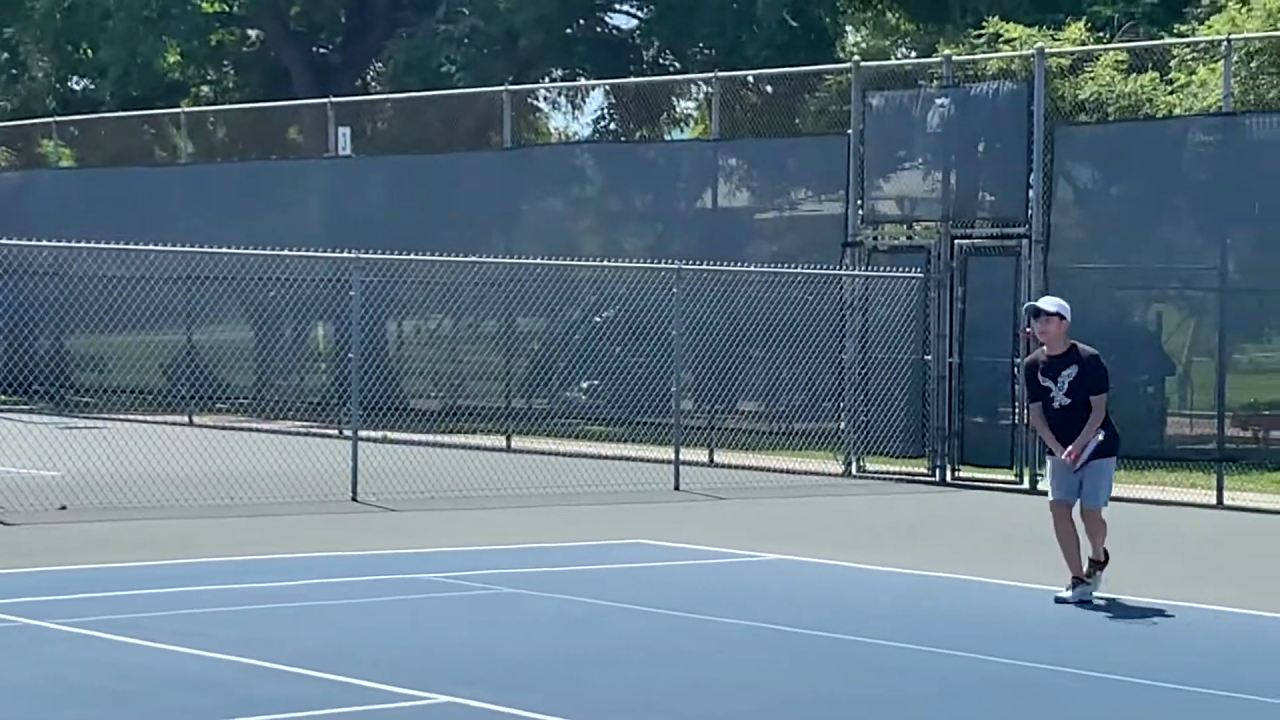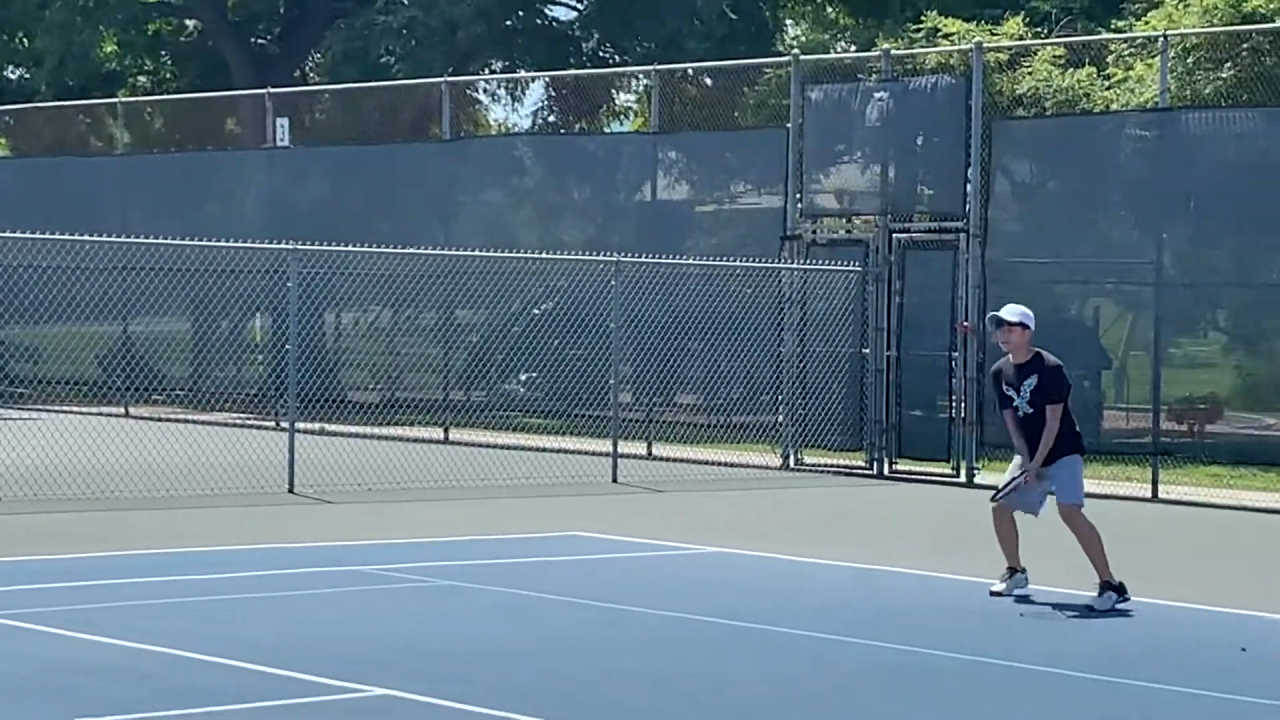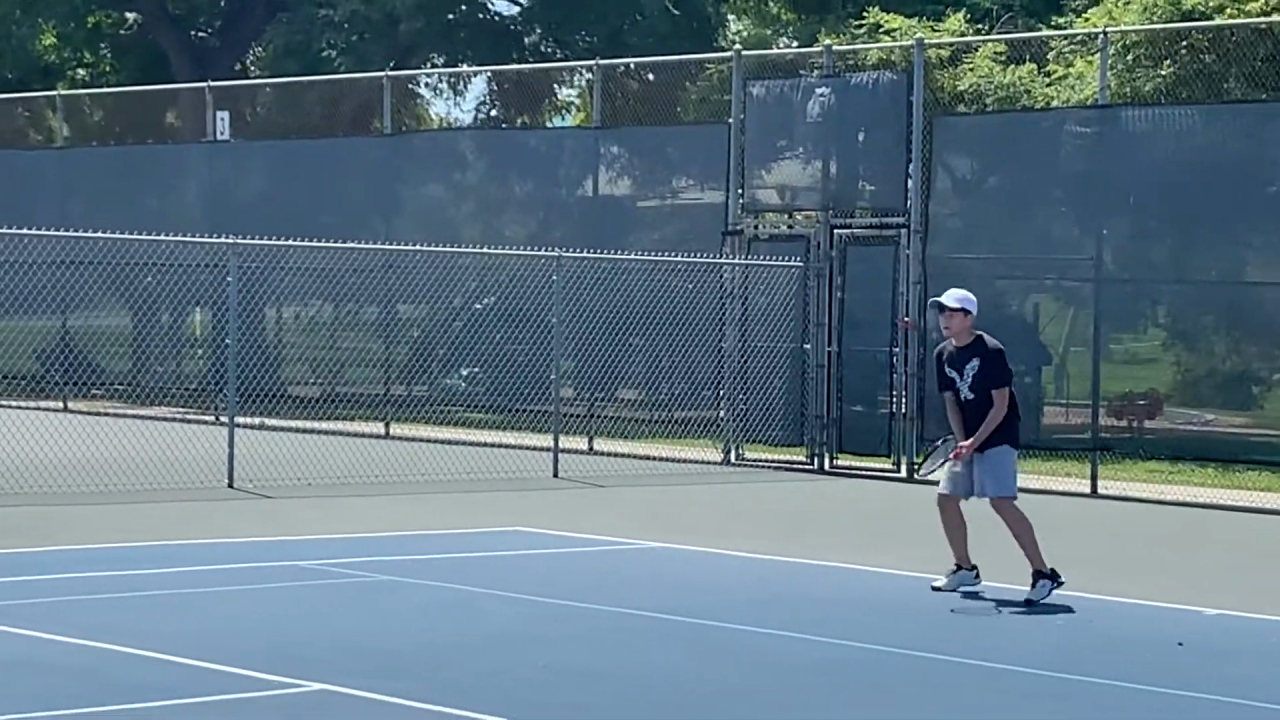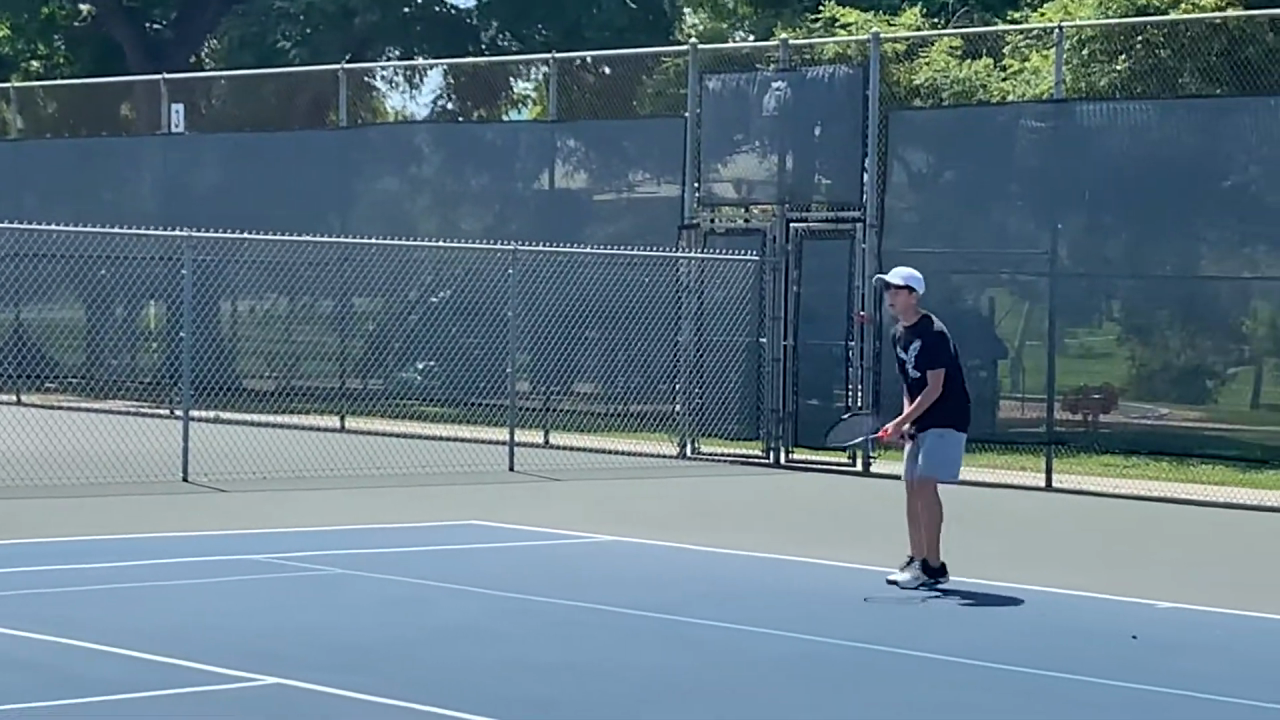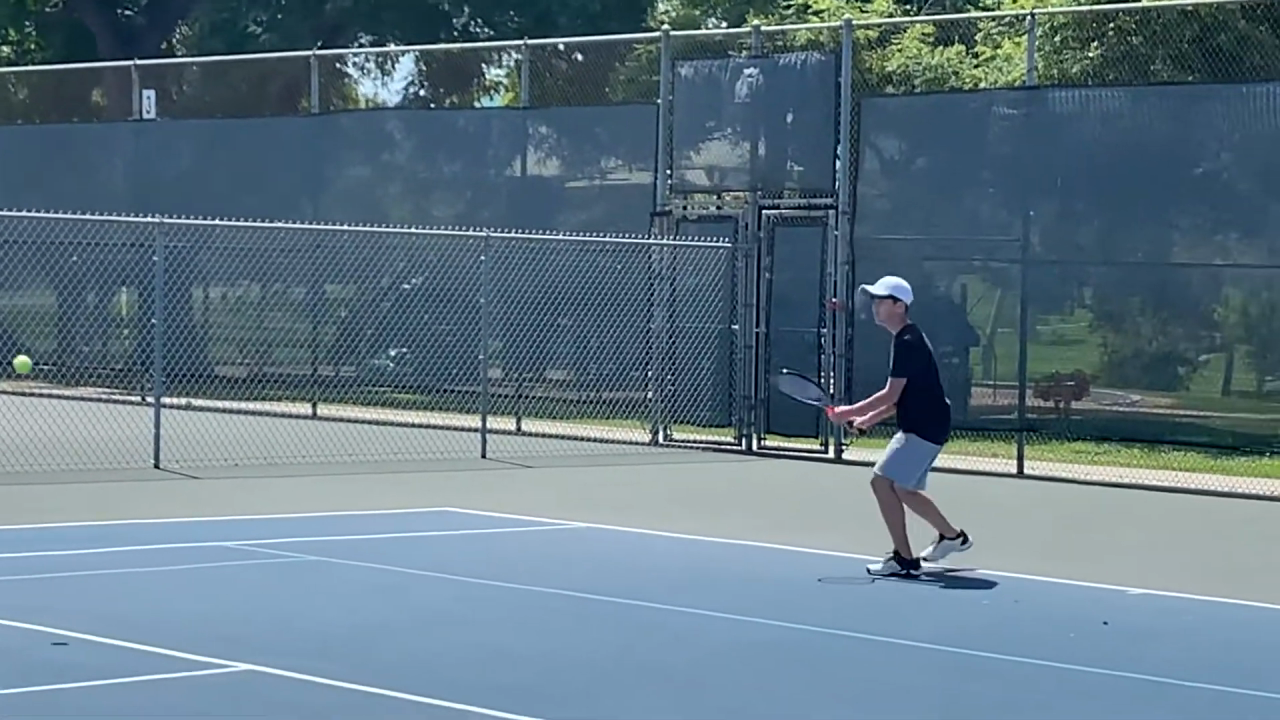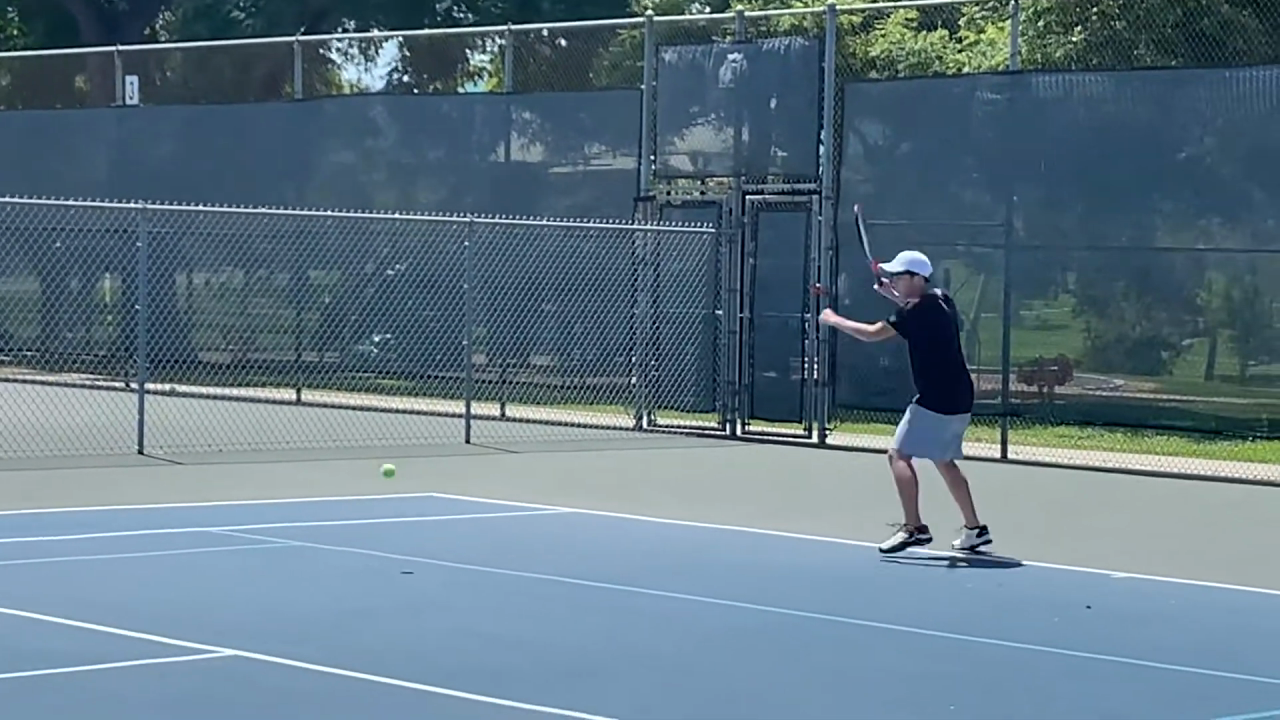
dt=0.3s
person 1, frame 1
left shoulder: (1089, 359)
right shoulder: (1032, 365)
left elbow: (1099, 409)
right elbow: (1036, 415)
left wrist: (1077, 447)
right wrist: (1059, 449)
left hip: (1097, 447)
right hip: (1059, 449)
left knee: (1091, 513)
right knee: (1059, 507)
left ankle: (1098, 558)
right ankle: (1079, 582)
person 1, frame 2
left shoulder: (1049, 367)
right shoulder: (999, 373)
left elbow: (1053, 421)
right elbow: (1012, 422)
left wrist: (1038, 464)
right wrist: (1027, 463)
left hip: (1064, 451)
right hip: (1029, 454)
left knee: (1070, 512)
right knee: (1000, 507)
left ankle: (1111, 585)
right ankle: (1016, 572)
person 1, frame 3
left shoulder: (991, 351)
right shoulder: (942, 355)
left elbow: (1000, 405)
right elbow: (951, 403)
left wrist: (974, 442)
right wrist: (961, 443)
left hip: (997, 439)
right hip: (969, 441)
left knee: (1001, 503)
right knee: (946, 500)
left ankle: (1044, 573)
right ankle: (966, 568)
person 1, frame 4
left shoulder: (933, 332)
right shoulder: (898, 335)
left elbow: (935, 387)
left wrist: (901, 420)
right wrist: (908, 423)
left hip: (947, 420)
right hip: (925, 422)
left knee: (923, 486)
right knee: (914, 487)
left ankle: (934, 567)
right ankle: (917, 561)
person 1, frame 5
left shoulder: (908, 342)
right shoulder: (902, 339)
left elbow: (891, 395)
left wrist: (851, 411)
right wrist: (873, 418)
left hip: (924, 427)
right hip: (921, 426)
left knee: (881, 482)
right knee: (902, 489)
left ankle: (905, 558)
right ankle: (952, 536)
person 1, frame 6
left shoulder: (915, 309)
right shoulder: (943, 302)
left elbow: (872, 333)
left wrist: (833, 320)
right wrist: (895, 296)
left hip: (935, 401)
right hip: (961, 399)
left knee: (899, 456)
right knee: (945, 463)
left ankle: (913, 529)
right ankle: (976, 530)
